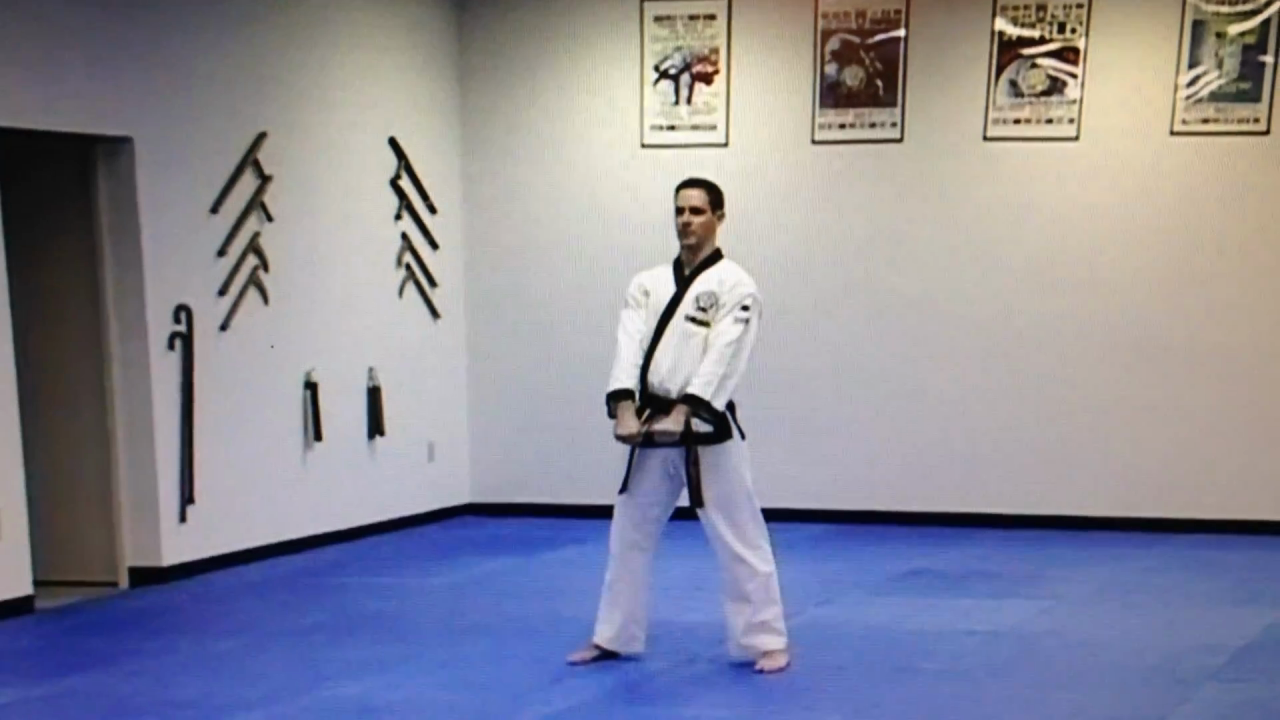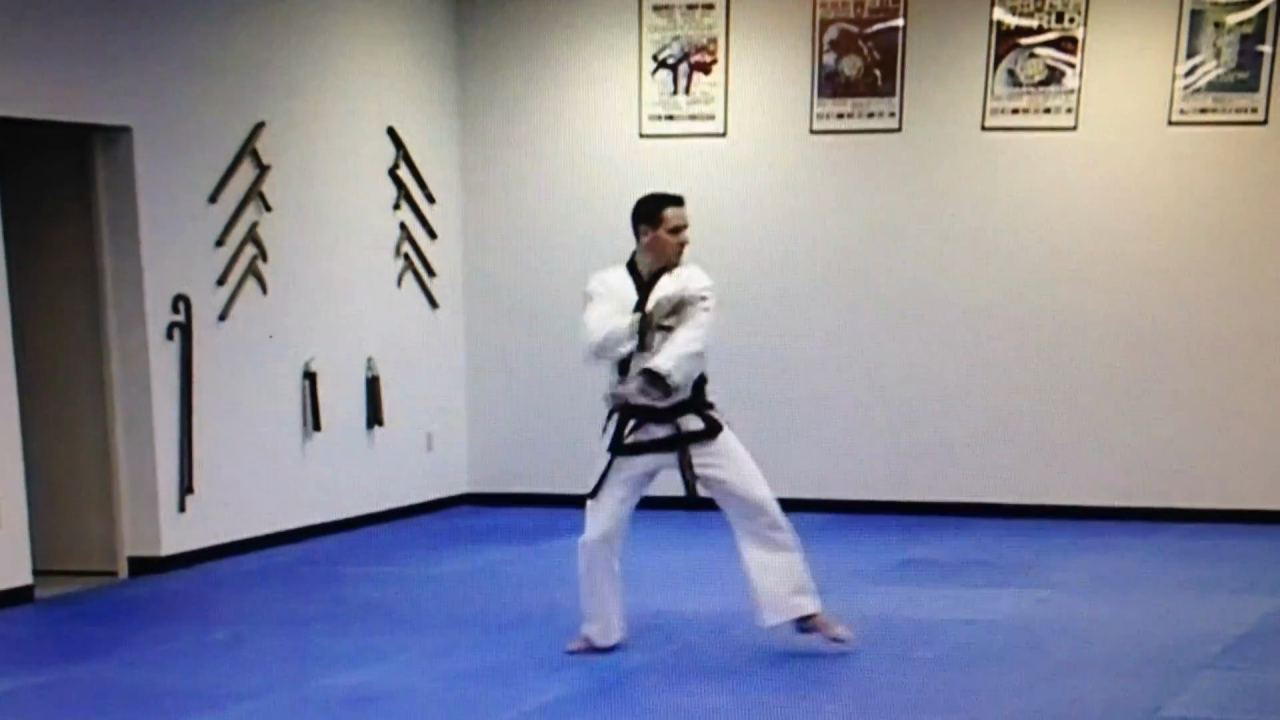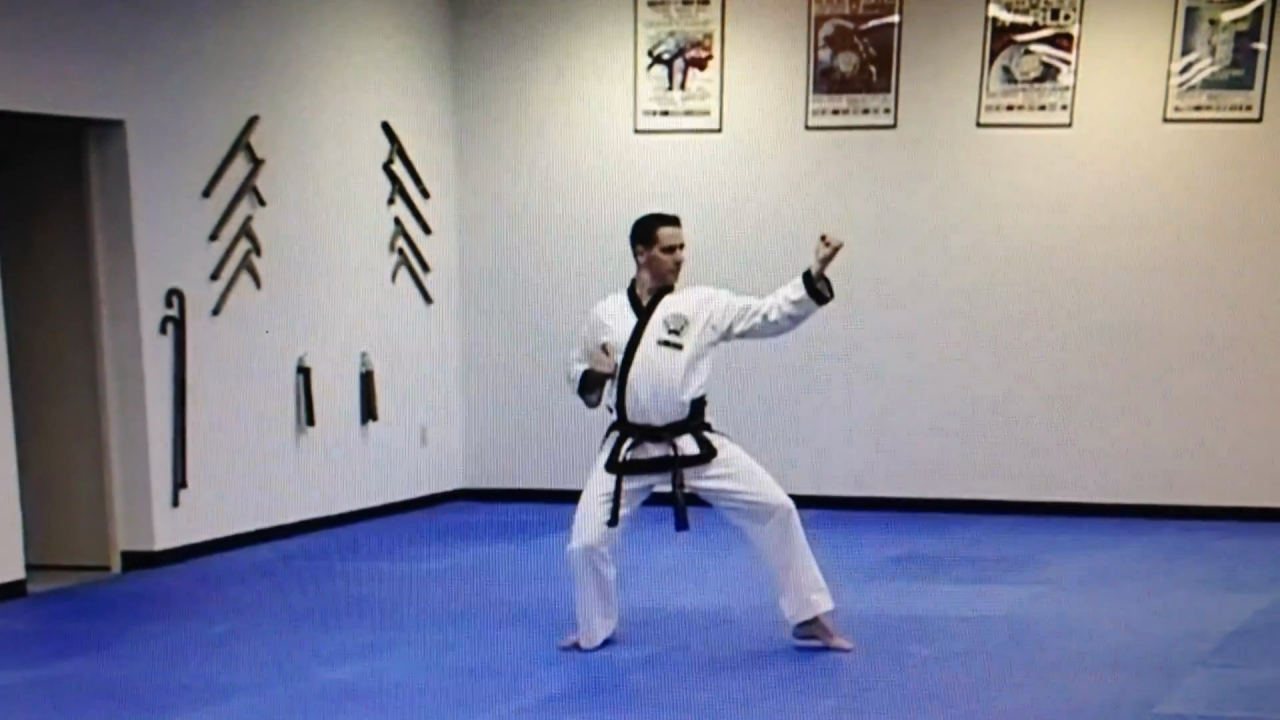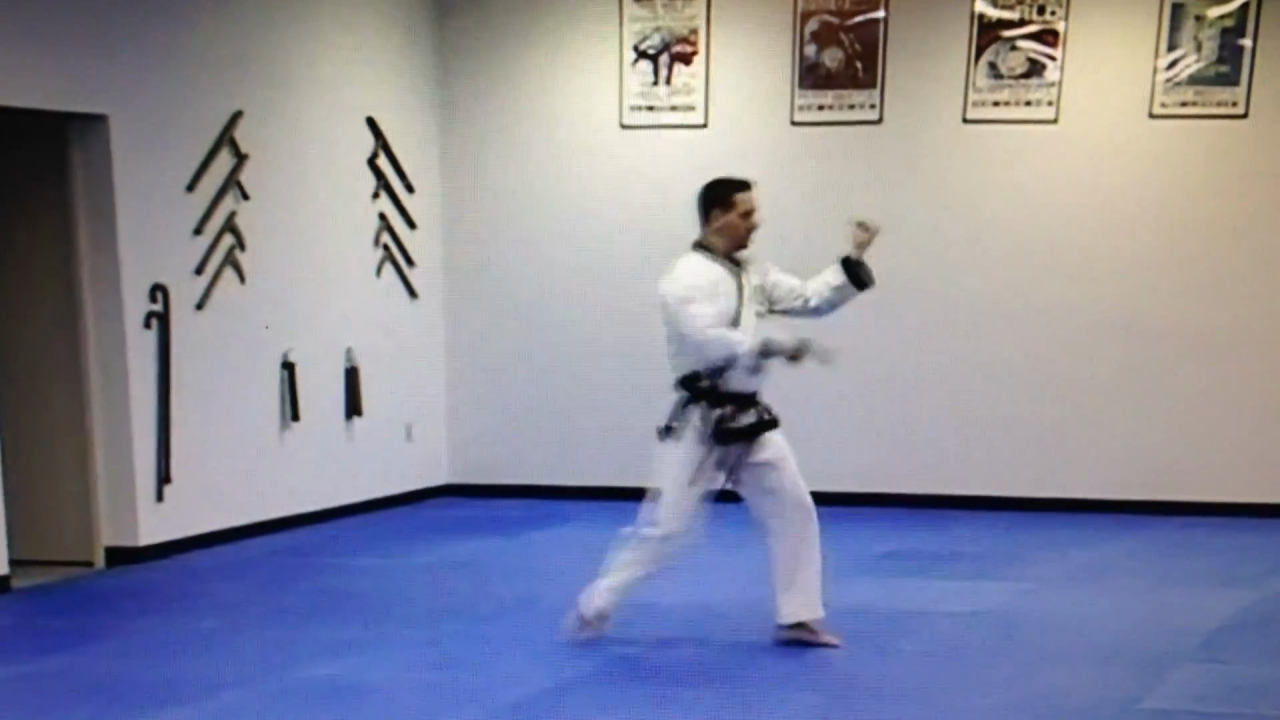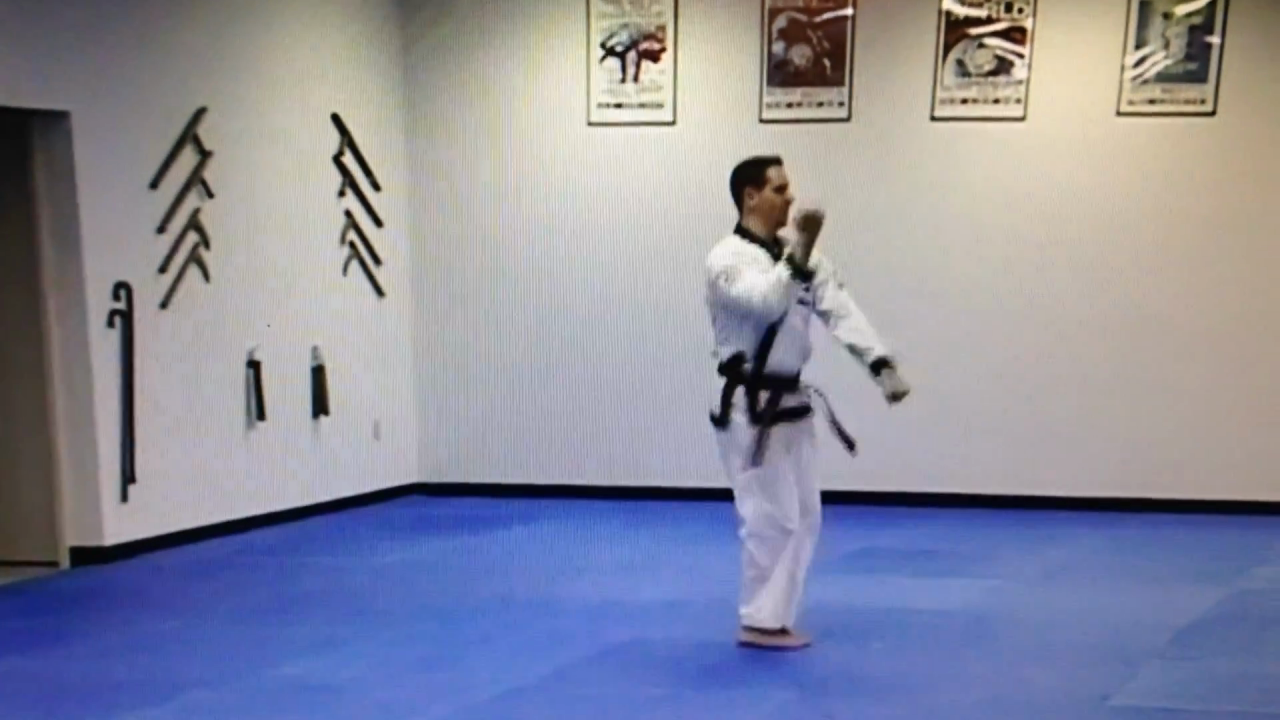
dt=0.7s
person 1, frame 1
left shoulder: (735, 285)
right shoulder: (647, 283)
left elbow: (723, 359)
right elbow: (629, 348)
left wrist: (683, 413)
right wrist: (625, 408)
left hip: (707, 430)
right hip: (651, 428)
left knee: (738, 539)
right knee: (629, 536)
left ankle: (766, 641)
right ankle: (612, 637)
person 1, frame 2
left shoulder: (695, 283)
right shoulder: (605, 285)
left elbow: (690, 346)
right elbow: (598, 342)
left wrist: (647, 384)
right wrist: (649, 318)
left hip: (694, 424)
right hip: (633, 430)
left knee: (759, 509)
right knee: (599, 534)
left ankle: (804, 612)
right ankle: (601, 630)
person 1, frame 3
left shoulder: (702, 304)
right shoulder: (604, 315)
left elbow: (770, 314)
right elbow: (578, 371)
left wrist: (816, 275)
right wrist: (592, 378)
left hip: (693, 444)
right hip: (629, 448)
left knee: (775, 510)
right knee: (587, 540)
left ankle: (810, 618)
right ankle: (595, 628)
person 1, frame 4
left shoulder: (755, 274)
right shoulder: (688, 276)
left elbow: (812, 298)
right elbow: (712, 343)
left wrist: (855, 259)
right wrist: (773, 346)
left hip: (748, 418)
right hip: (700, 420)
left knee: (794, 509)
right knee: (665, 524)
left ankle: (798, 618)
right ankle: (595, 604)
person 1, frame 5
left shoulder: (801, 253)
right shoulder: (726, 258)
left elbow: (841, 312)
right elbow: (766, 303)
left wrist: (883, 366)
right wrist: (799, 253)
left hip: (789, 402)
right hip: (747, 406)
left knee: (803, 516)
right knee: (772, 518)
left ankle: (774, 616)
right ankle: (761, 620)
